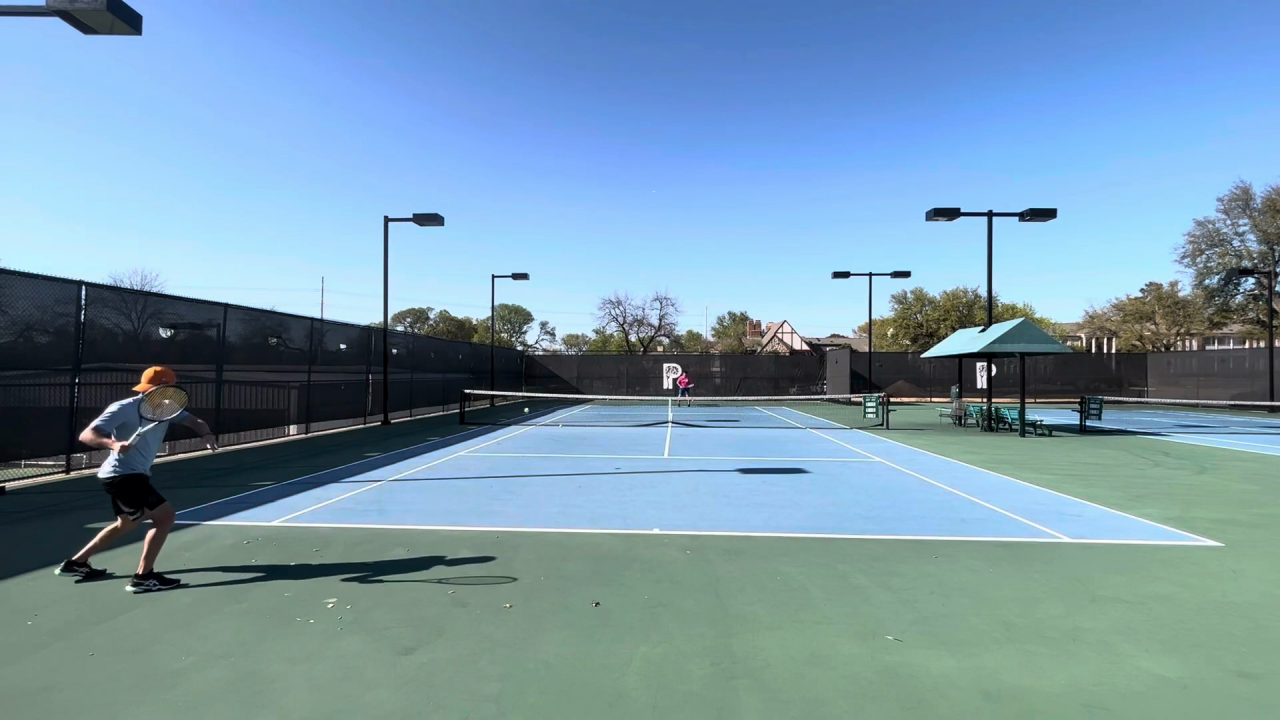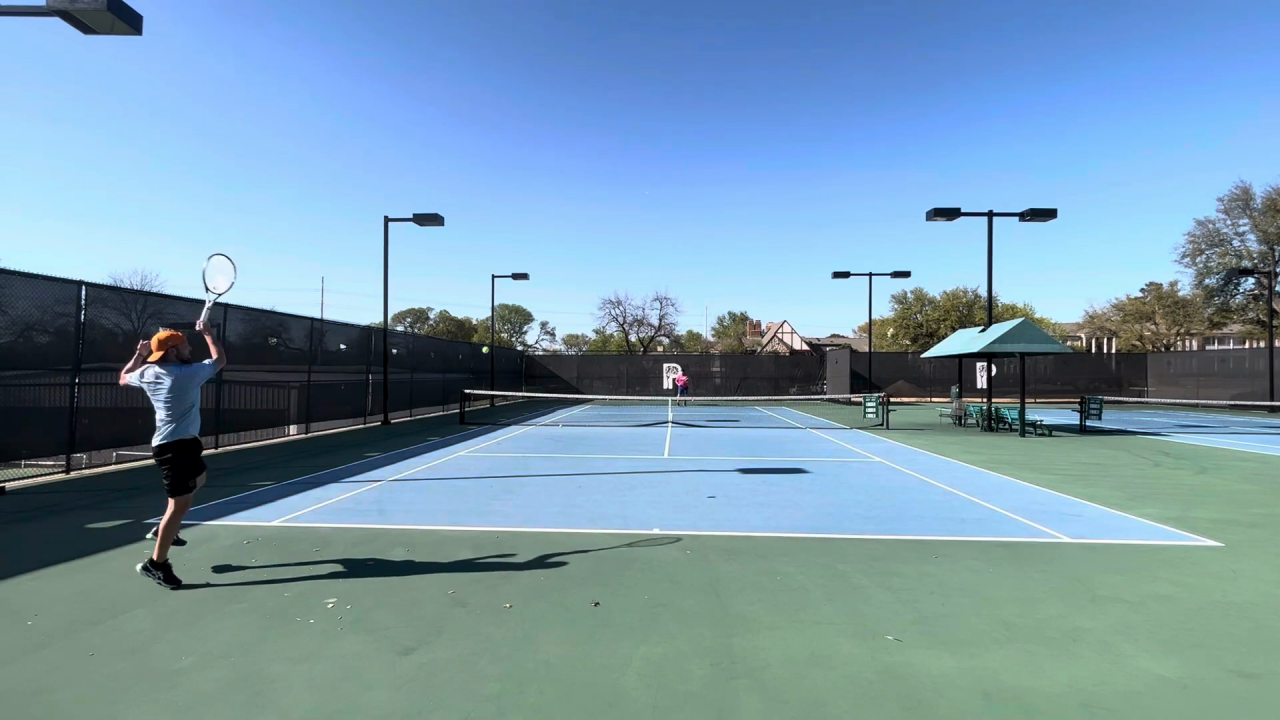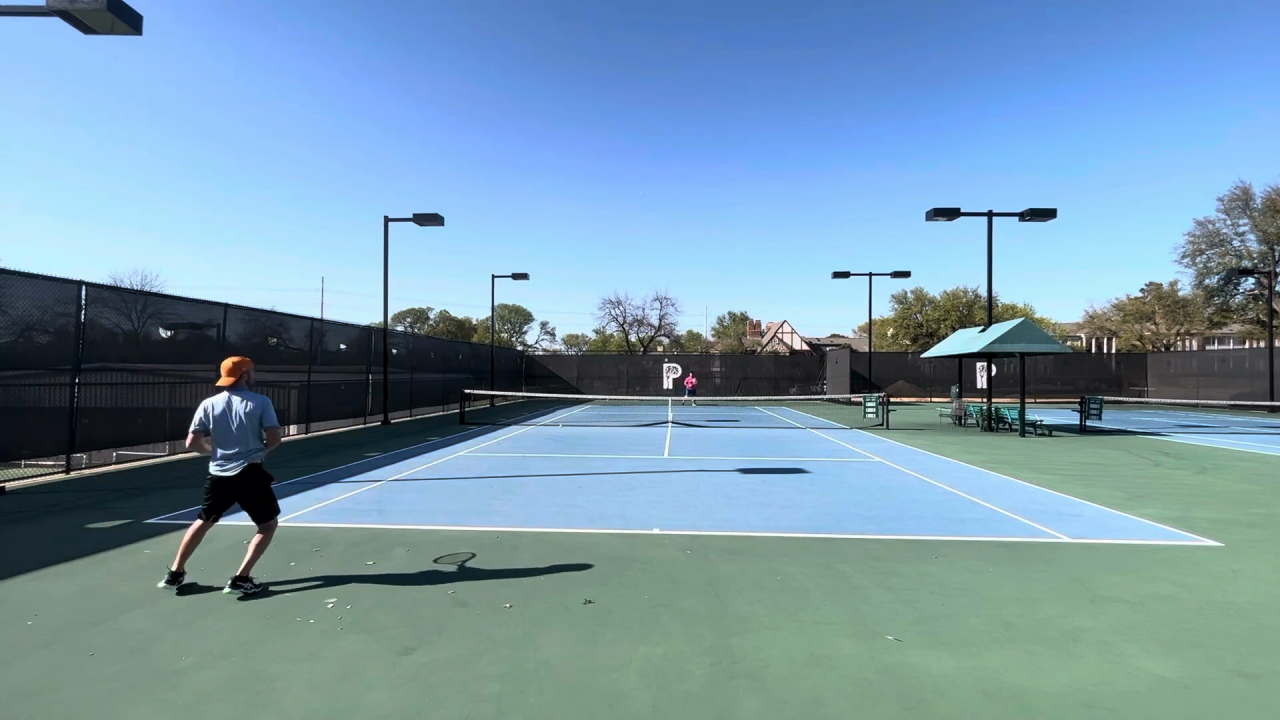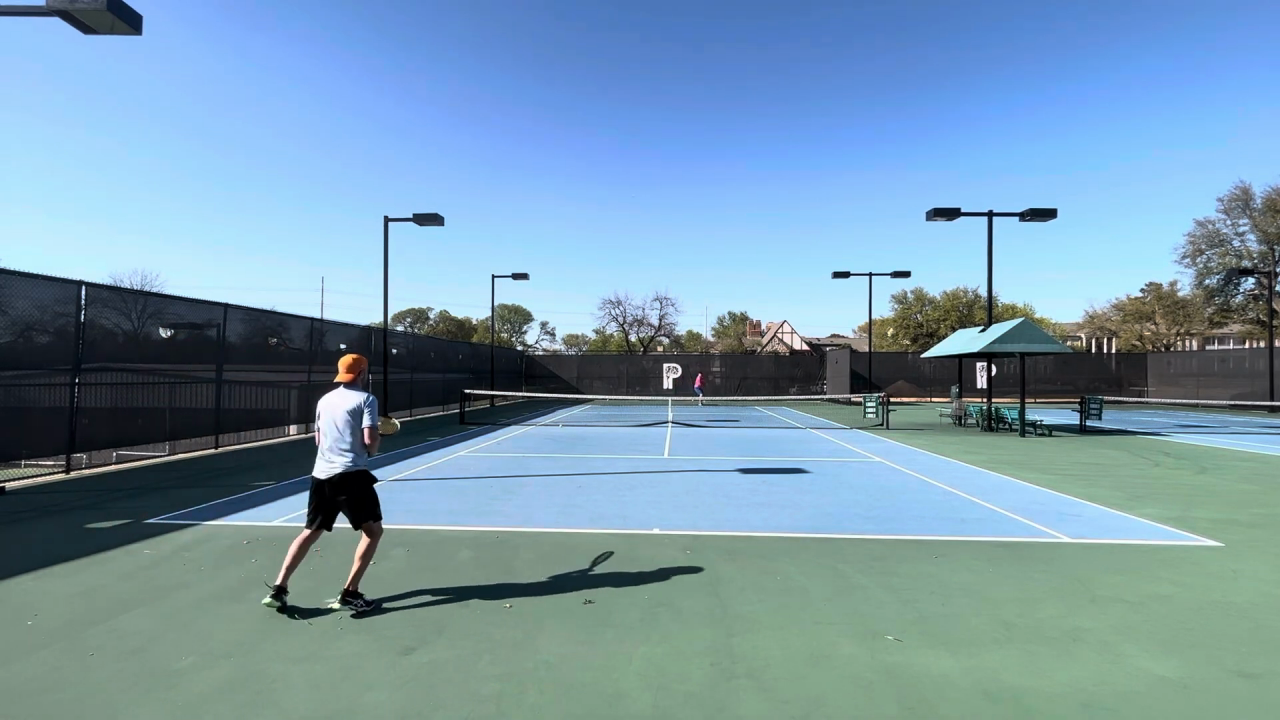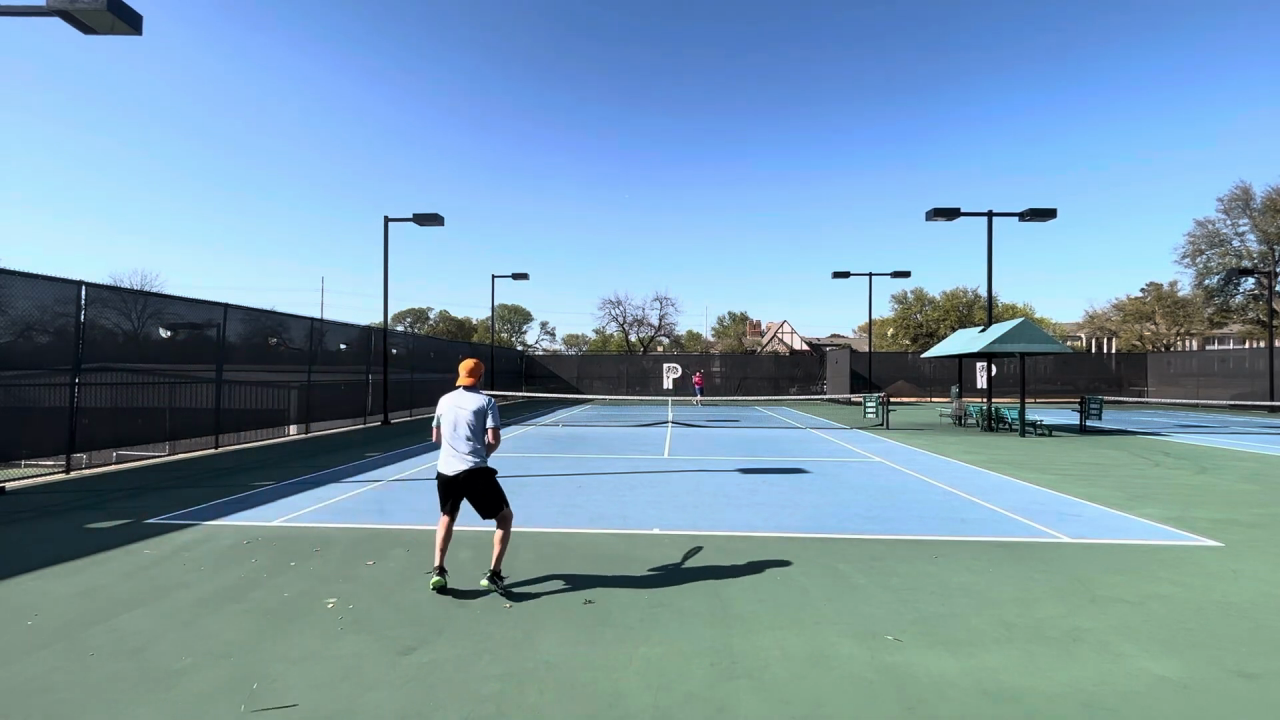
dt=0.5s
person 1, frame 1
right shoulder: (123, 409)
left elbow: (195, 422)
right elbow: (86, 435)
left wrist: (206, 434)
right wrist: (113, 444)
left hip: (132, 475)
right hip: (121, 476)
left knee: (125, 524)
right knee: (166, 516)
left ankle: (76, 563)
right ankle: (143, 576)
person 1, frame 2
left shoulder: (146, 374)
right shoulder: (192, 372)
left elbow: (123, 379)
right elbow: (220, 361)
left wrist: (140, 354)
right wrist: (208, 332)
left hip: (165, 444)
right hip: (180, 445)
left knee: (198, 477)
right knee: (181, 502)
left ankle: (164, 531)
right ankle: (156, 563)
person 1, frame 3
left shoulder: (208, 404)
right shoulder: (260, 402)
left elbow: (192, 443)
right elbow: (275, 437)
left hip: (218, 475)
right hip: (251, 473)
left knee: (203, 522)
right knee: (269, 525)
left ankle: (175, 573)
right ankle: (241, 579)
person 1, frame 4
left shoulder: (324, 401)
right shoulder: (366, 399)
right elbow: (370, 439)
right wrist: (372, 451)
left hip: (322, 476)
right hip: (350, 477)
left knee: (310, 532)
right knee: (373, 531)
left ankle: (279, 588)
right ankle: (350, 593)
person 1, frame 5
left shoulder: (445, 401)
right shoulder: (486, 401)
left elbow: (436, 437)
right elbow: (494, 439)
left hip: (446, 471)
right hip: (474, 471)
left knee: (447, 518)
right knee: (505, 517)
left ankle: (438, 569)
right ankle: (494, 573)
